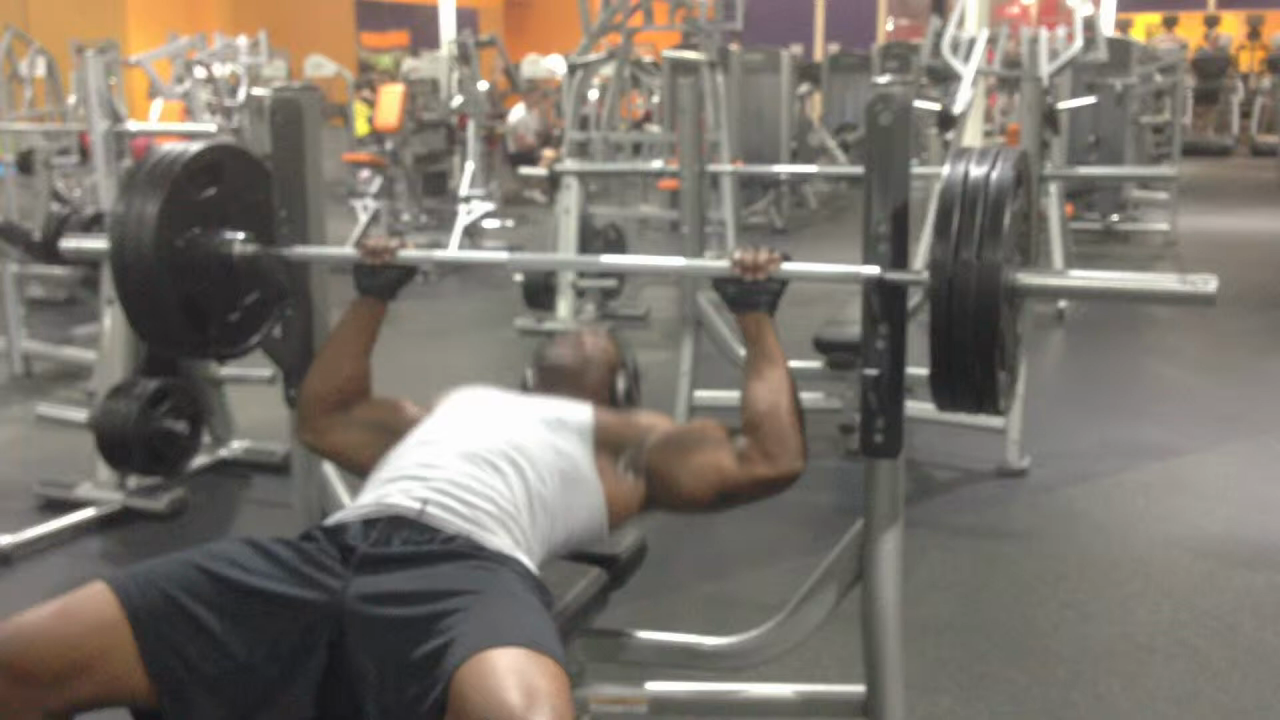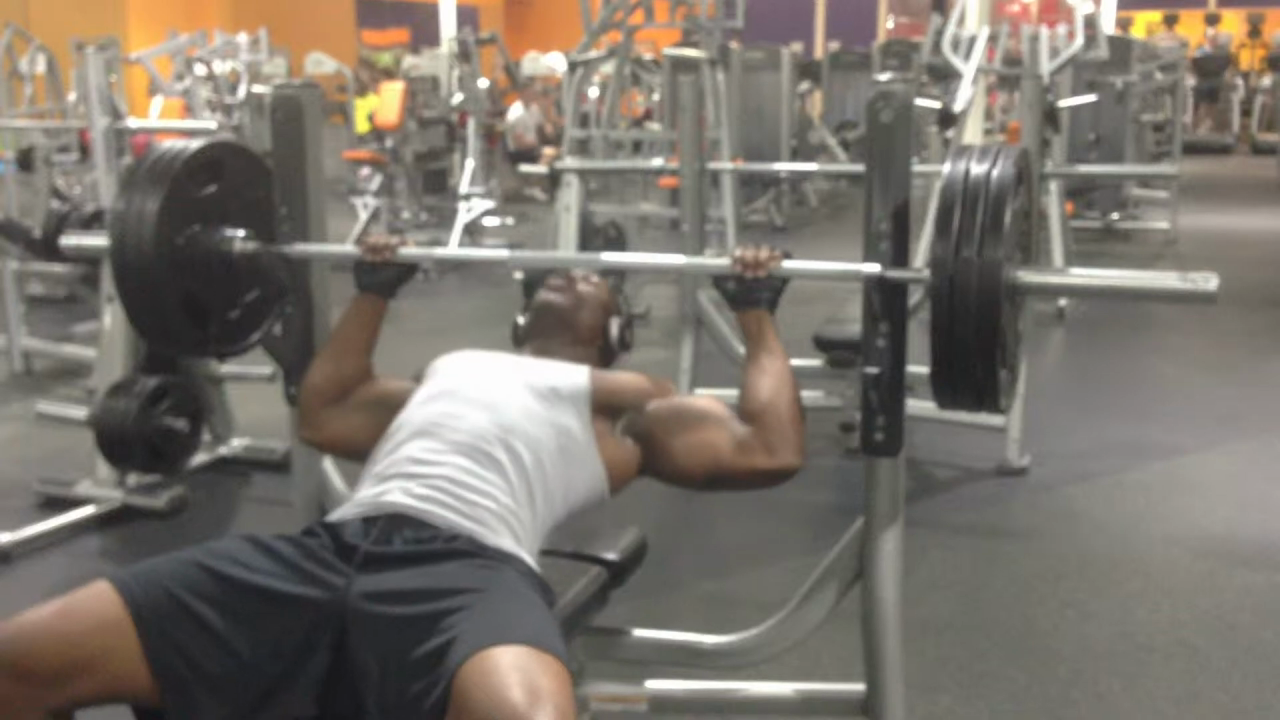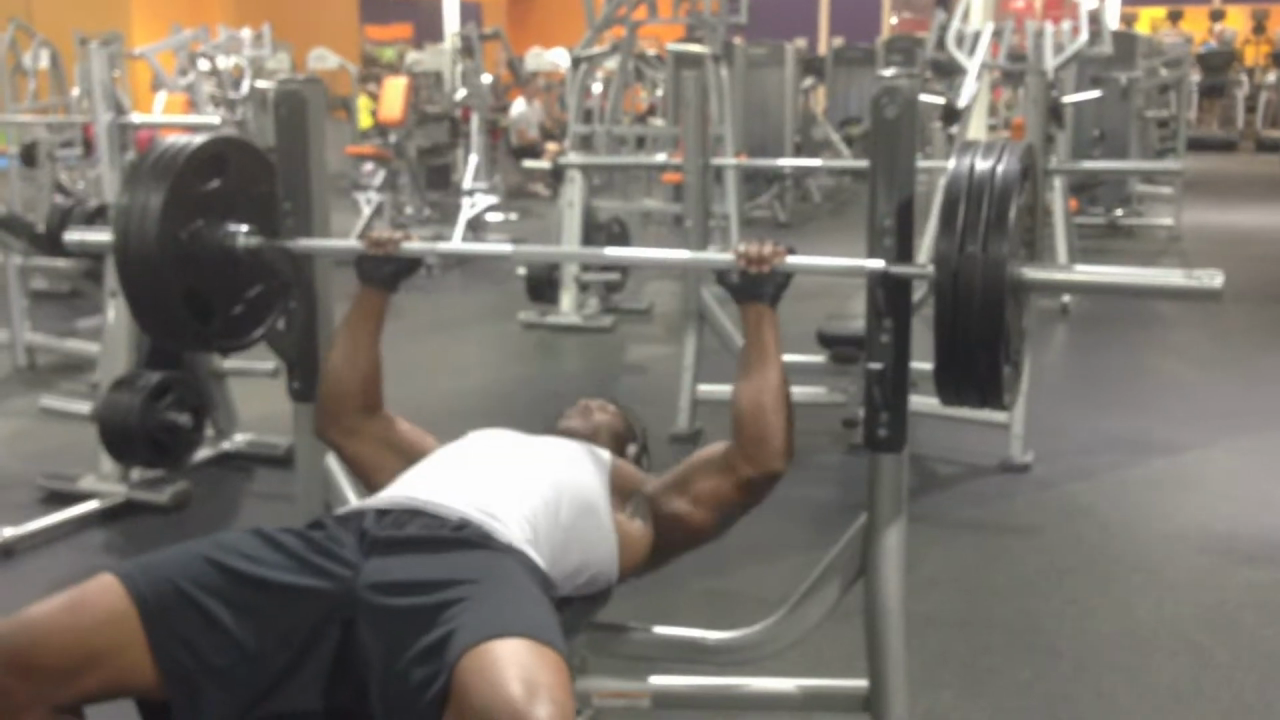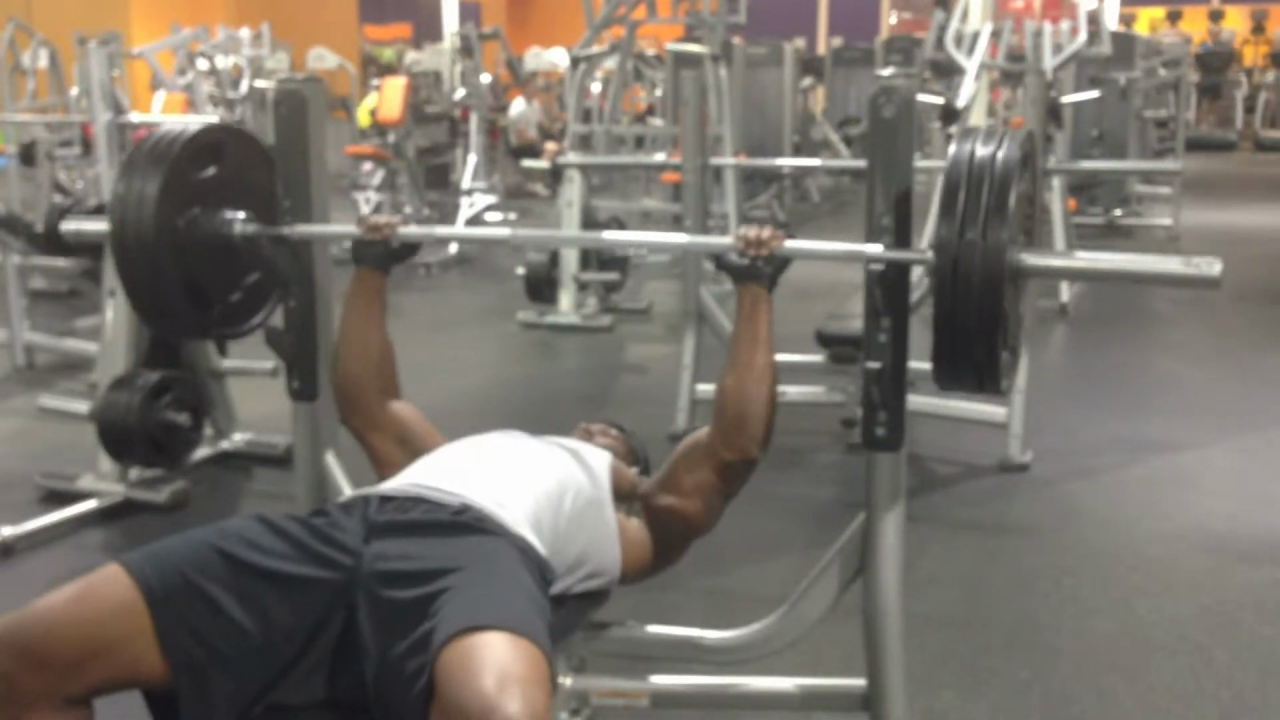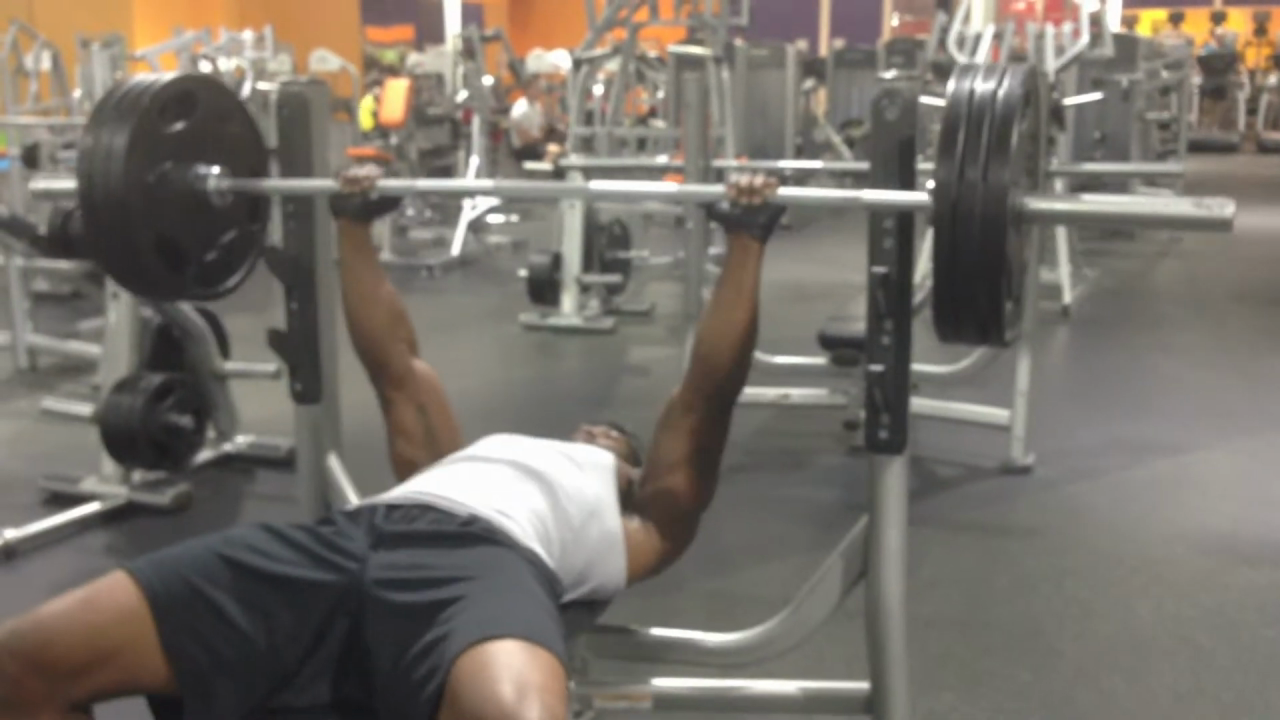
dt=0.5s
person 1, frame 1
left shoulder: (624, 440)
right shoulder: (454, 404)
left elbow: (771, 459)
right elbow: (322, 423)
left wrist: (756, 318)
right wrist: (371, 297)
left hip: (467, 573)
right hip: (325, 556)
person 1, frame 2
left shoulder: (621, 400)
right shoulder: (444, 371)
left elbow: (769, 450)
right elbow: (319, 417)
left wrist: (756, 310)
right wrist: (371, 294)
left hip: (467, 570)
right hip: (328, 552)
person 1, frame 3
left shoulder: (639, 509)
right shoulder: (467, 447)
left elbow: (758, 459)
right elbow: (346, 419)
left wrist: (758, 309)
right wrist: (375, 288)
left hip: (481, 565)
right hip: (337, 546)
person 1, frame 4
left shoulder: (637, 519)
right shoulder: (467, 451)
left elbow: (736, 445)
right elbow: (366, 404)
left wrist: (755, 290)
right wrist: (371, 271)
left hip: (482, 550)
right hip: (343, 530)
person 1, frame 5
left shoulder: (641, 523)
right shoulder: (462, 460)
left elbow: (708, 394)
right elbow: (395, 365)
left wrist: (746, 241)
right wrist: (353, 226)
right hip: (348, 540)
